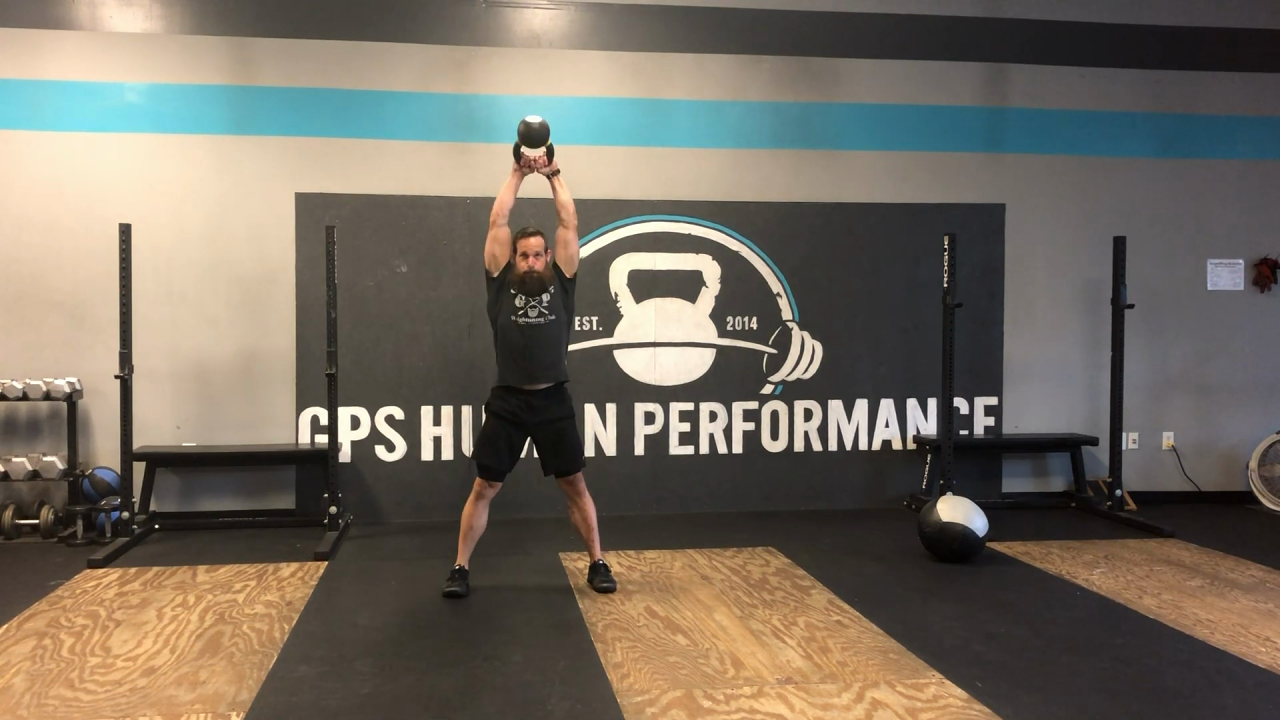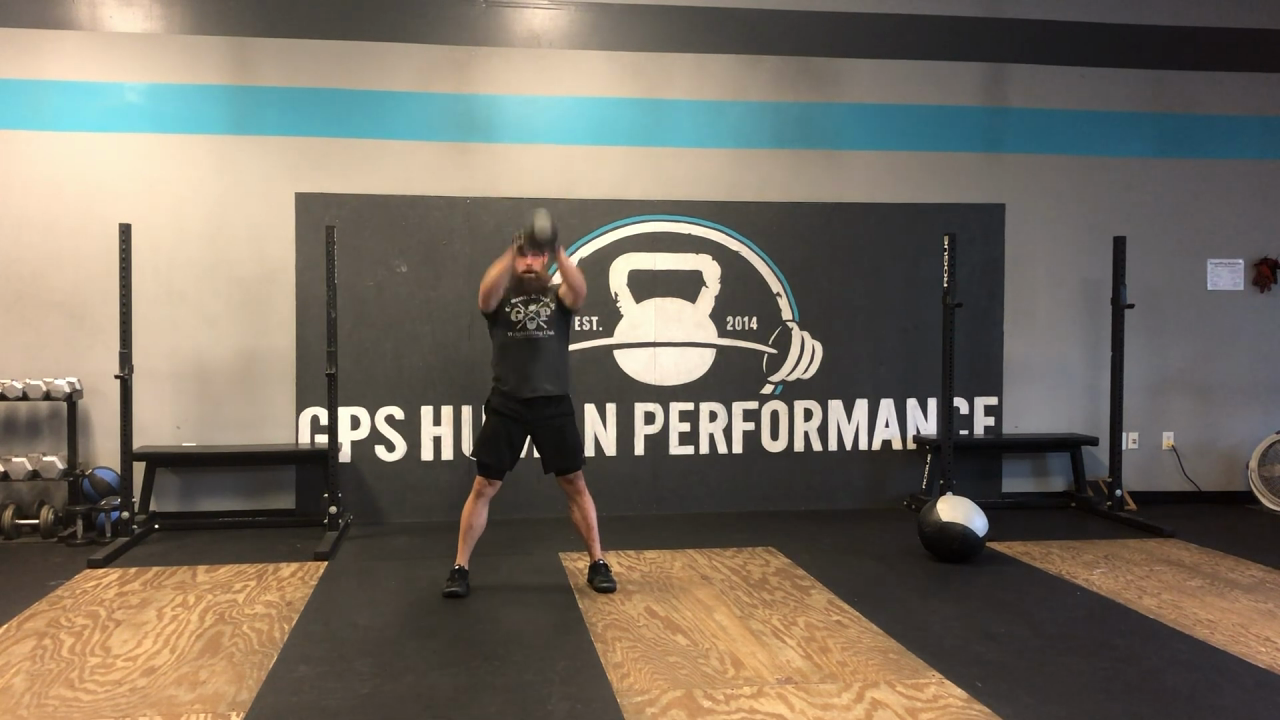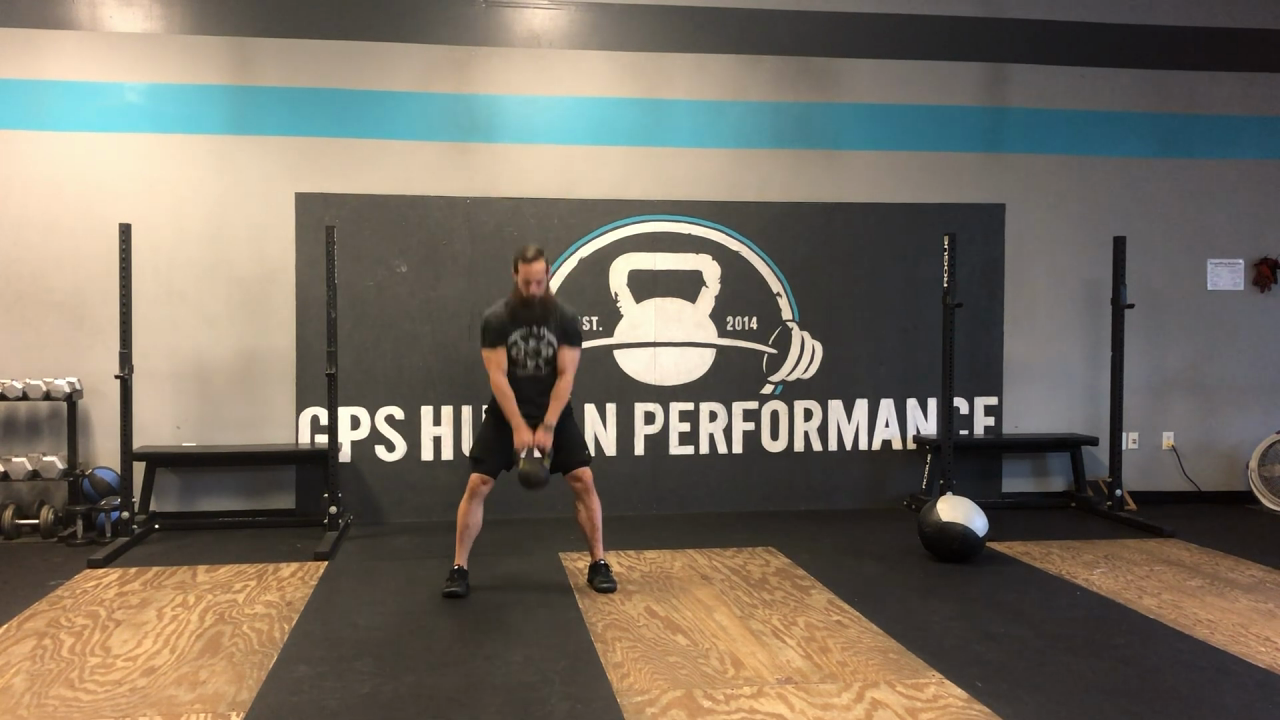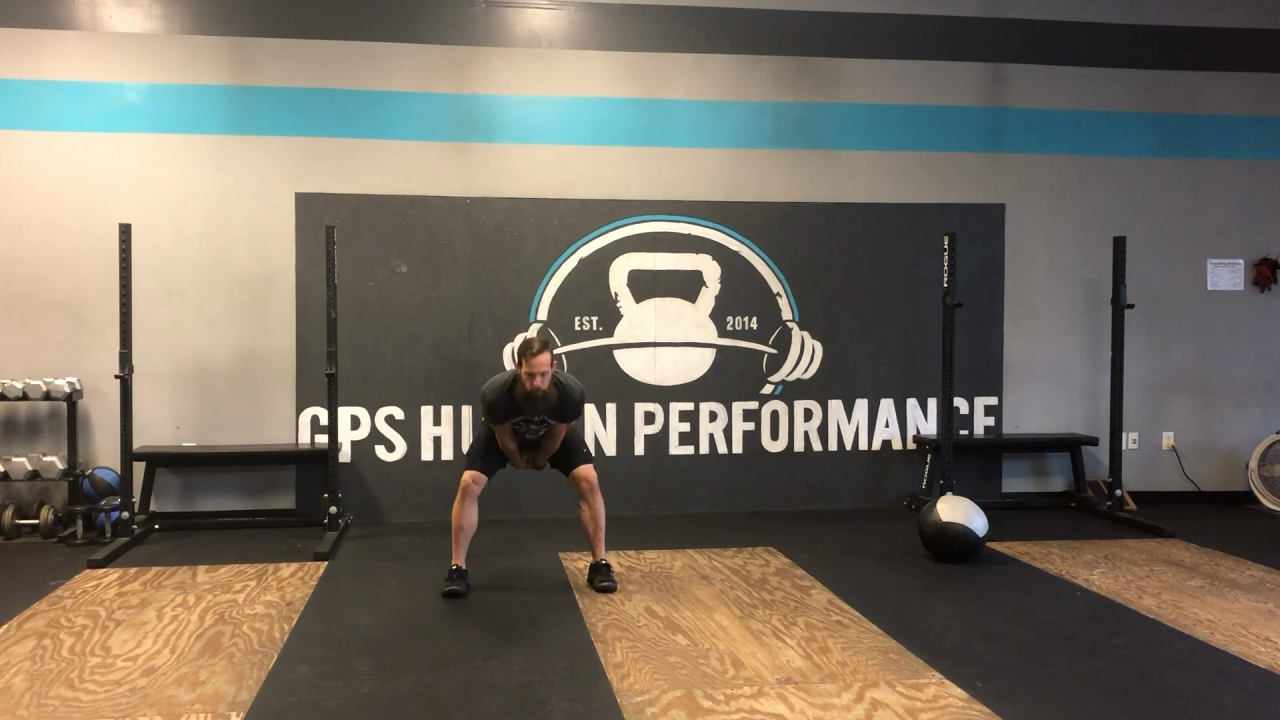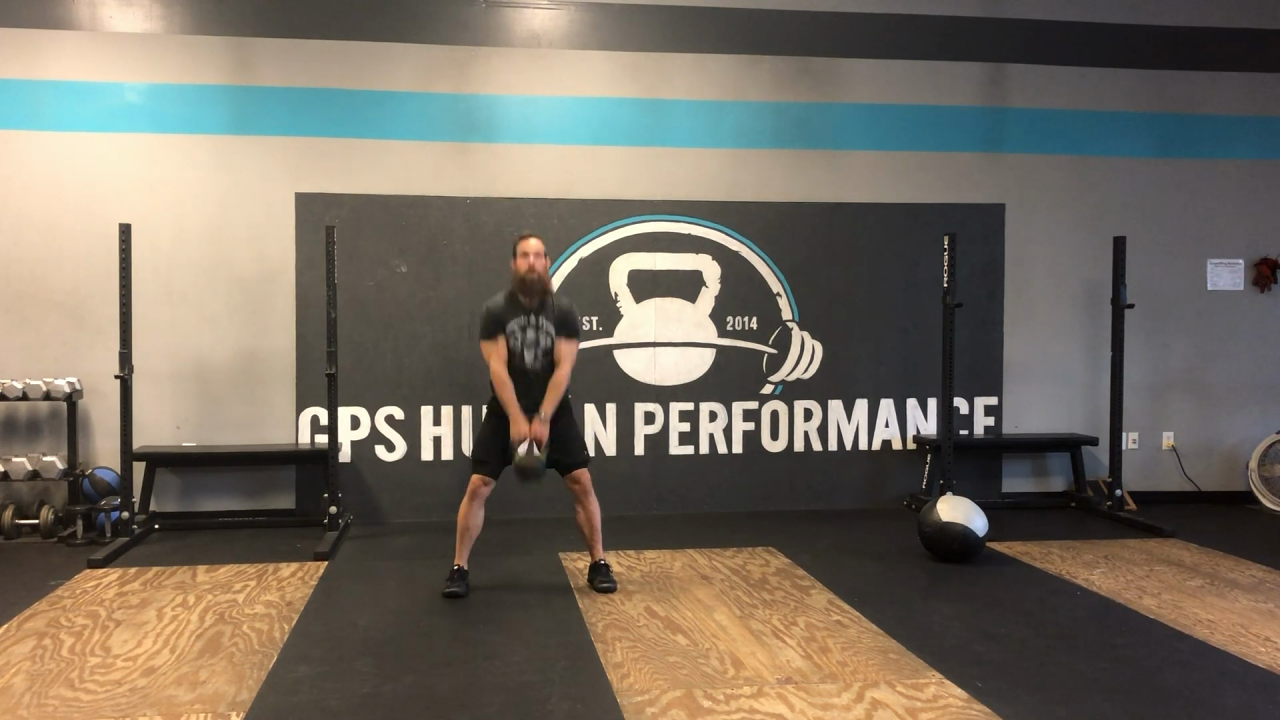
dt=0.3s
person 1, frame 1
left shoulder: (561, 283)
right shoulder: (501, 283)
left elbow: (569, 224)
right elbow: (497, 223)
left wrist: (553, 174)
right wrist: (517, 173)
left hip: (553, 403)
right hip: (507, 403)
left knee: (574, 486)
right knee: (484, 489)
left ankle: (597, 564)
right ankle: (460, 568)
person 1, frame 2
left shoulder: (559, 295)
right shoulder: (500, 295)
left elbow: (579, 289)
right elbow: (486, 292)
left wrist: (557, 252)
right wrist: (512, 256)
left hip: (554, 404)
right hip: (506, 405)
left knee: (575, 484)
right knee: (484, 487)
left ankle: (598, 565)
right ankle: (459, 569)
person 1, frame 3
left shoulder: (565, 317)
right shoulder: (496, 317)
left elbow: (565, 378)
right elbow: (498, 379)
left wrist: (548, 427)
right wrist: (518, 427)
left hip: (554, 412)
right hip: (507, 412)
left knee: (583, 480)
right knee: (478, 484)
left ankle: (598, 564)
right ankle: (459, 568)
person 1, frame 4
left shoulder: (570, 393)
right shoulder: (496, 393)
left elbow: (558, 434)
right elbow: (505, 437)
left wrist: (541, 458)
right wrist: (518, 460)
left hip: (551, 436)
right hip: (505, 434)
left knee: (588, 480)
right knee: (470, 485)
left ankle: (600, 565)
right ankle: (457, 570)
person 1, frame 5
left shoulder: (564, 312)
right shoulder: (495, 310)
left elbow: (564, 368)
right elbow: (497, 368)
left wrist: (544, 419)
right wrist: (515, 420)
left hip: (553, 409)
right hip: (505, 409)
left knee: (581, 481)
right knee: (478, 486)
left ankle: (598, 564)
right ankle: (460, 568)
